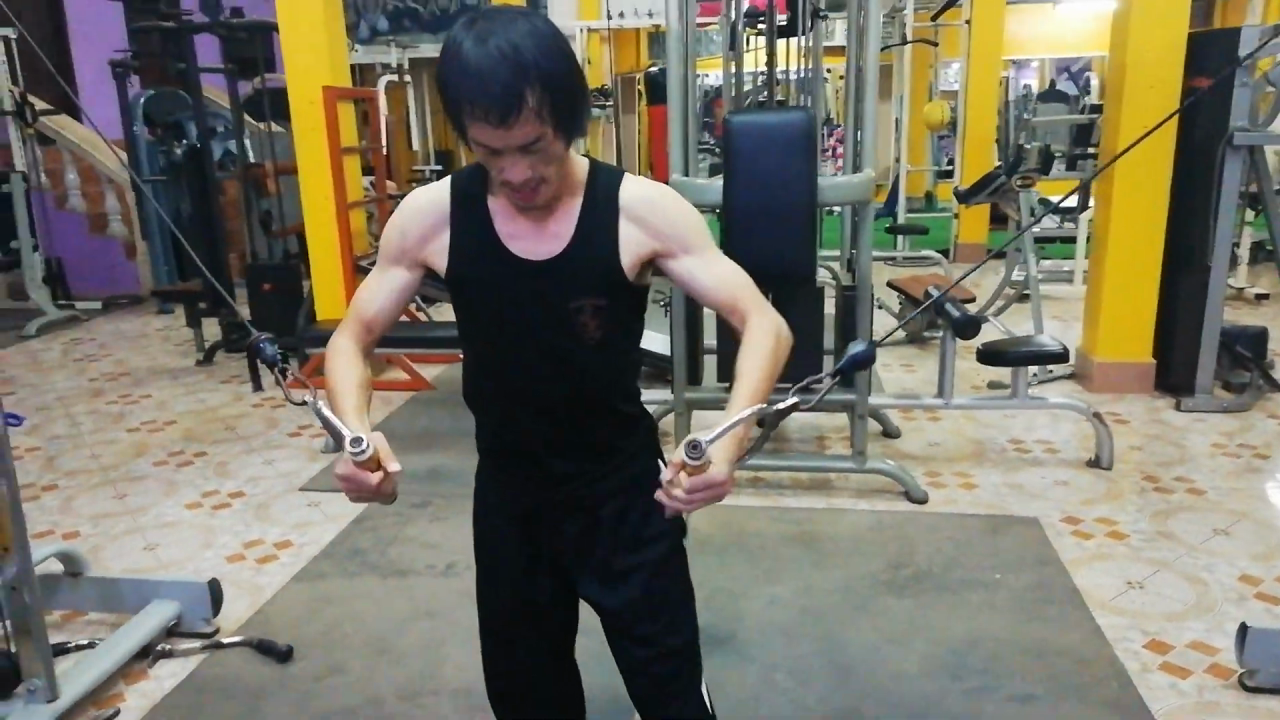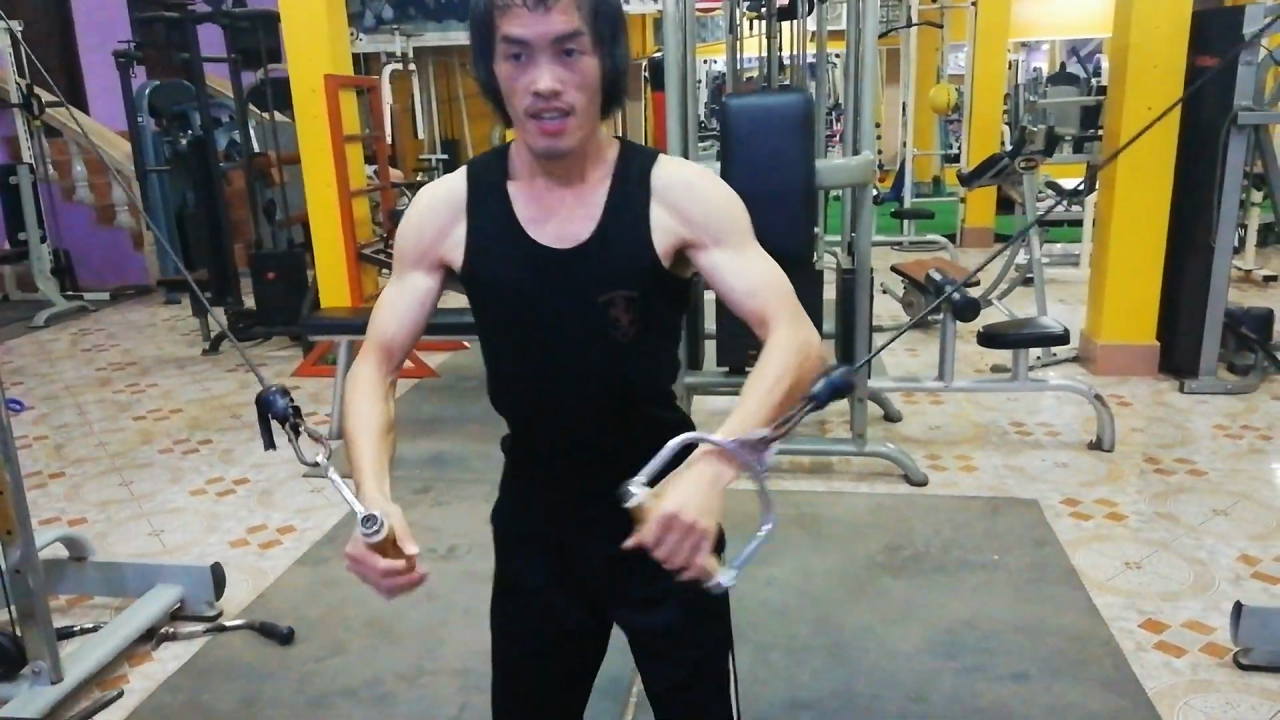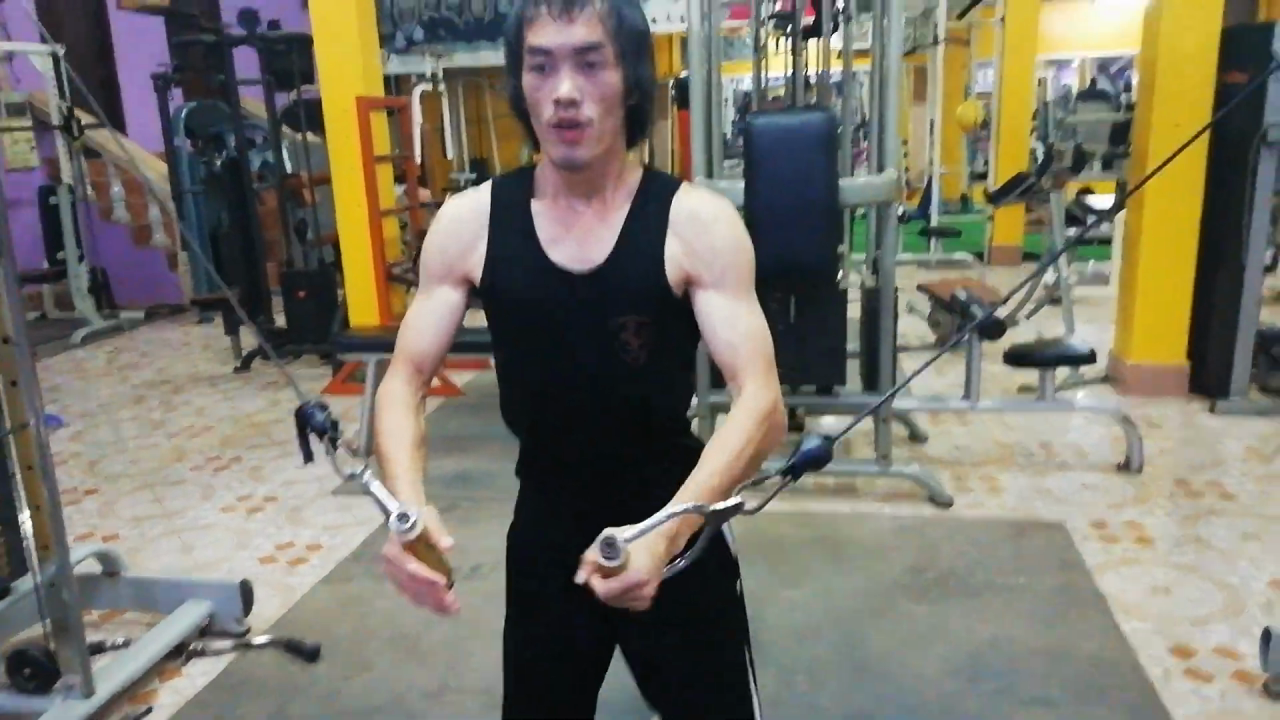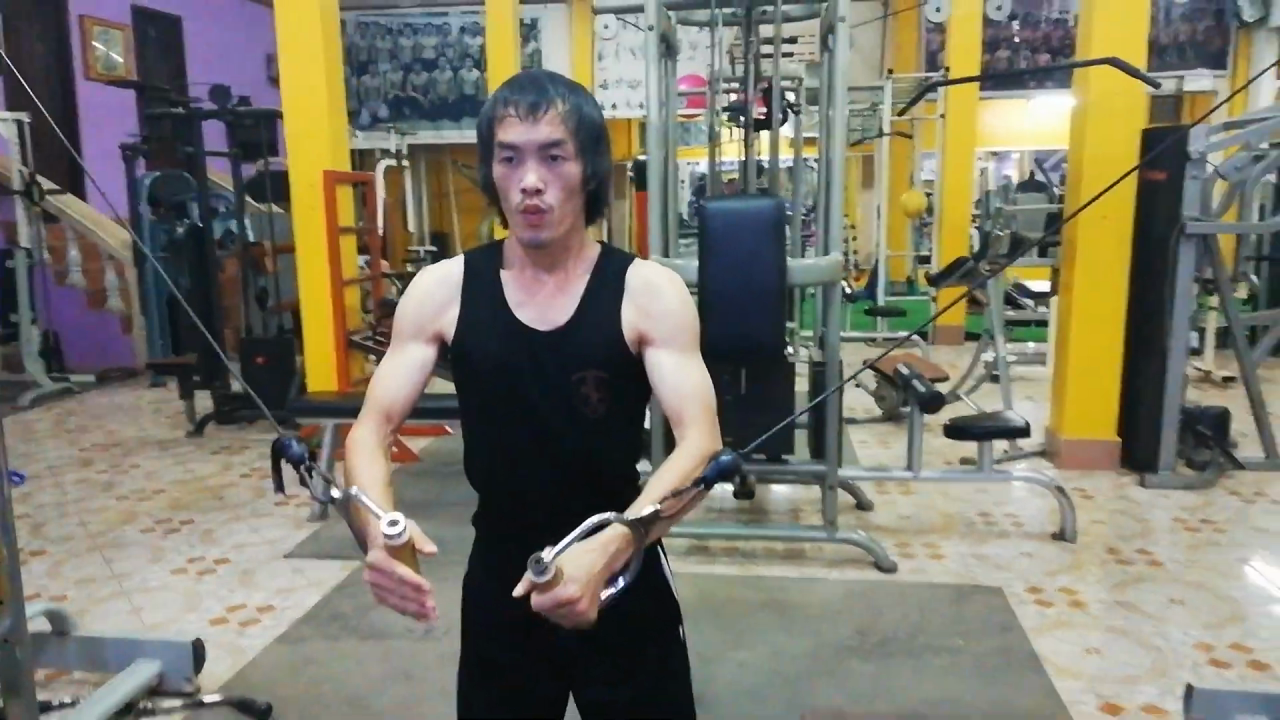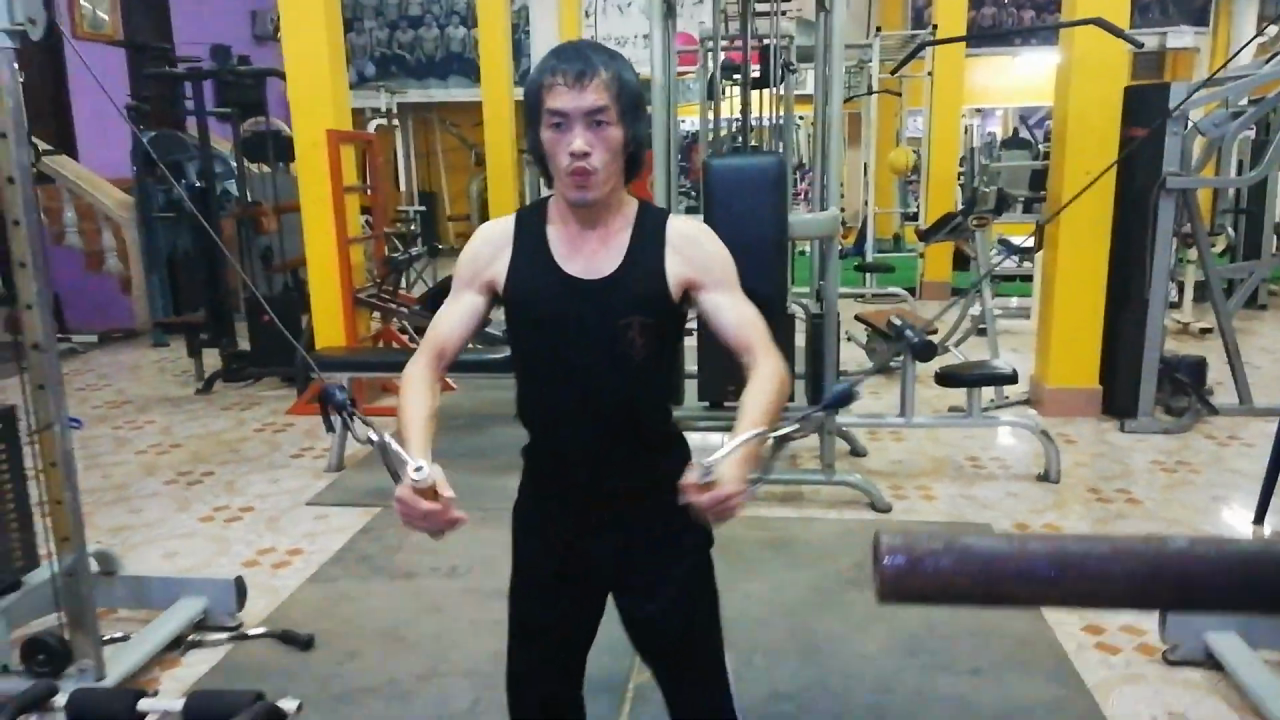
dt=0.5s
person 1, frame 1
left shoulder: (641, 208)
right shoulder: (431, 216)
left elbow: (764, 326)
right elbow: (352, 338)
left wrist: (728, 436)
right wrist: (355, 432)
left hip: (626, 497)
right hip: (508, 501)
person 1, frame 2
left shoulder: (678, 193)
right shoulder: (448, 208)
left elbow: (795, 342)
right elbow: (376, 364)
left wrist: (714, 465)
right wrist: (373, 495)
left hip: (661, 515)
right hip: (533, 518)
person 1, frame 3
left shoulder: (697, 222)
right shoulder: (469, 222)
left elbow: (759, 398)
right elbow: (406, 375)
left wrist: (669, 530)
right wrist: (408, 500)
left hip: (673, 537)
right hip: (546, 534)
person 1, frame 4
left shoulder: (649, 293)
right shoulder: (444, 290)
left elbow: (700, 443)
right elbow: (374, 426)
left wrist: (607, 549)
right wrist: (381, 529)
left hip: (622, 582)
right hip: (500, 586)
person 1, frame 5
left shoulder: (681, 242)
right shoulder: (500, 244)
left elbow: (765, 362)
right elbow: (429, 364)
left wrist: (742, 451)
right wrist: (418, 463)
left hip: (660, 507)
right hip: (548, 510)
